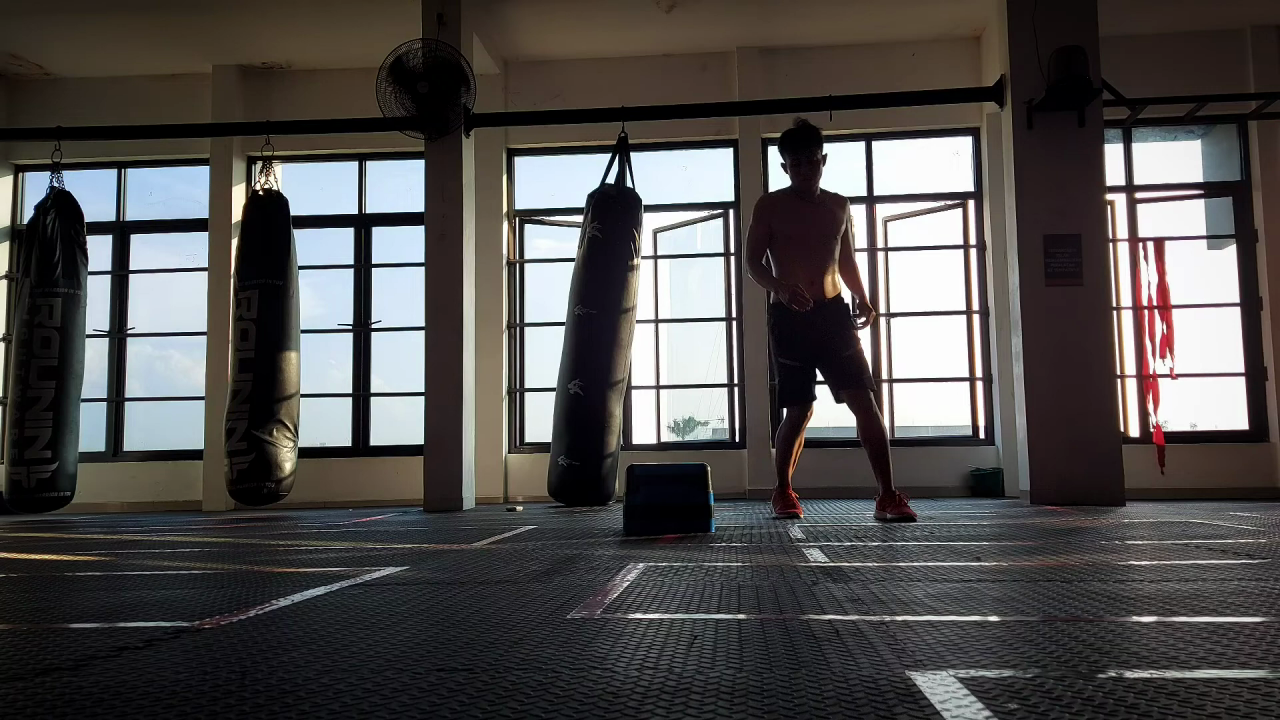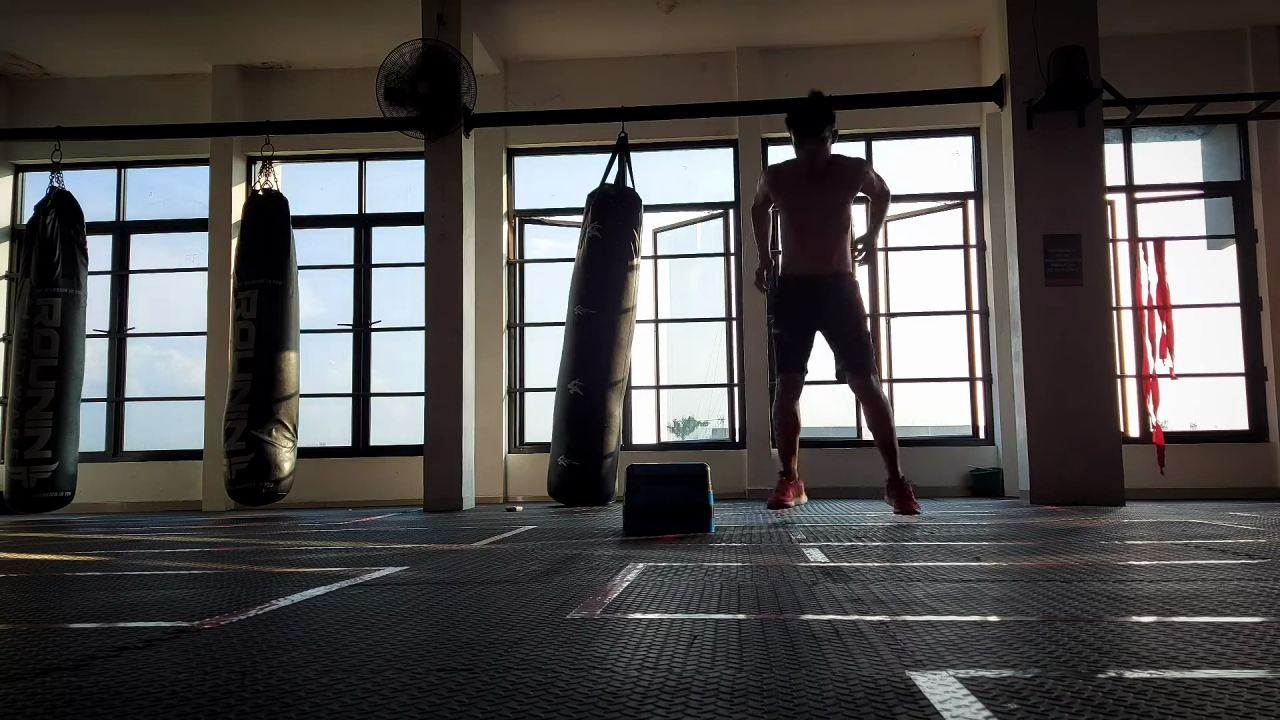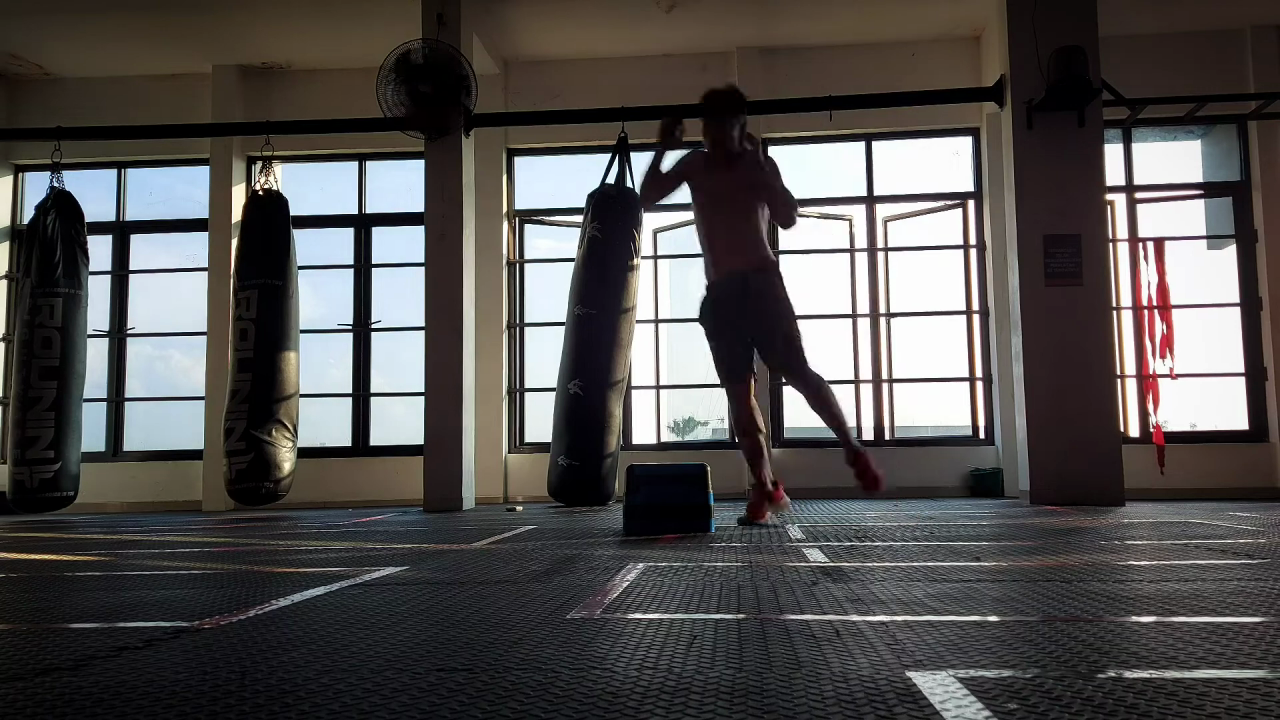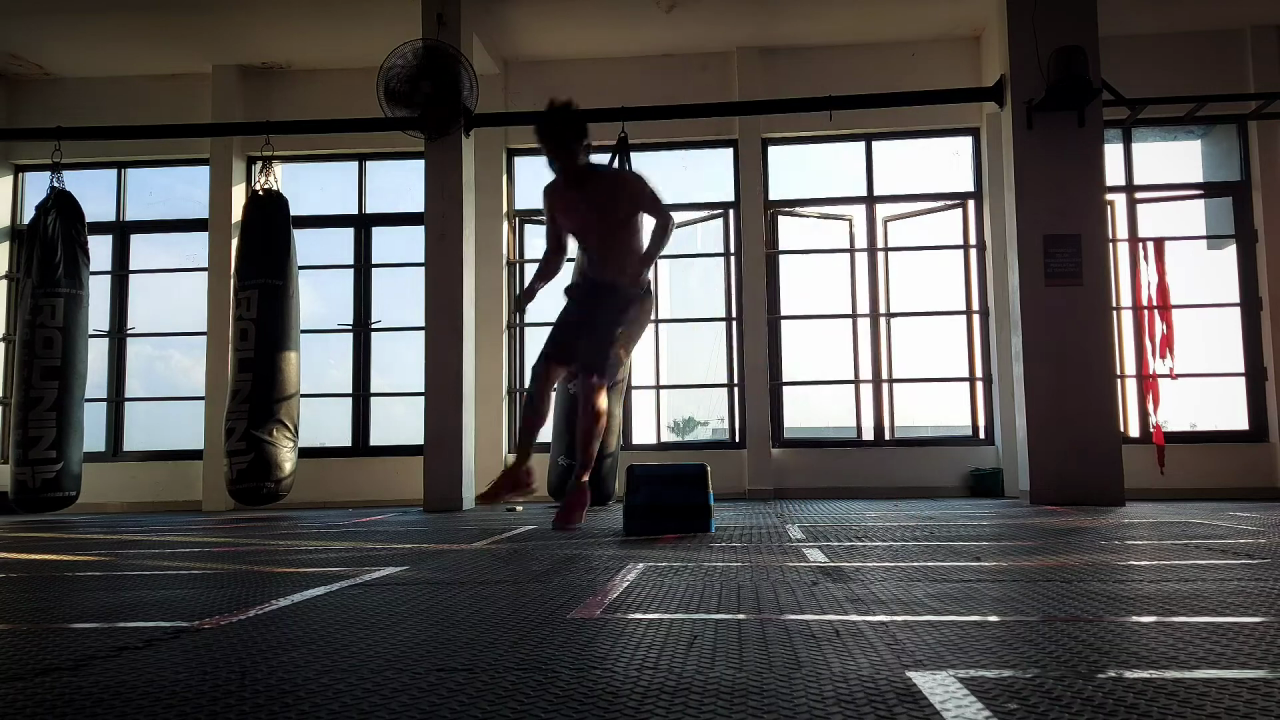
dt=0.4s
person 1, frame 1
left shoulder: (839, 207)
right shoulder: (769, 206)
right elbow: (752, 261)
left wrist: (863, 297)
right wrist: (780, 287)
left hip: (834, 312)
right hip: (791, 314)
left knee: (863, 399)
right knee: (799, 409)
left ankle: (887, 494)
right ankle: (783, 490)
person 1, frame 2
left shoulder: (854, 171)
right shoulder: (776, 177)
left elbow: (883, 197)
right elbow: (758, 210)
left wrist: (872, 236)
right wrist: (764, 259)
left hip: (838, 286)
right hip: (790, 288)
left knee: (866, 383)
right knee: (787, 385)
left ankle: (897, 483)
right ankle: (790, 481)
person 1, frame 3
left shoulder: (759, 165)
right shoulder: (693, 165)
left elbow: (787, 217)
right elbow: (648, 200)
left wrist: (760, 162)
right wrist: (662, 149)
left hip: (762, 282)
right hip: (722, 293)
left knee: (798, 373)
right knee: (738, 391)
left ankle: (853, 450)
right ankle: (766, 488)
person 1, frame 4
left shoulder: (620, 183)
right shoulder: (553, 195)
left elbow: (666, 220)
right elbow: (554, 253)
left wrist: (642, 265)
right wrist: (529, 291)
left hip: (626, 296)
right hip: (588, 293)
left knee: (591, 385)
right knee: (542, 374)
left ankle: (579, 489)
right ankle: (519, 471)
